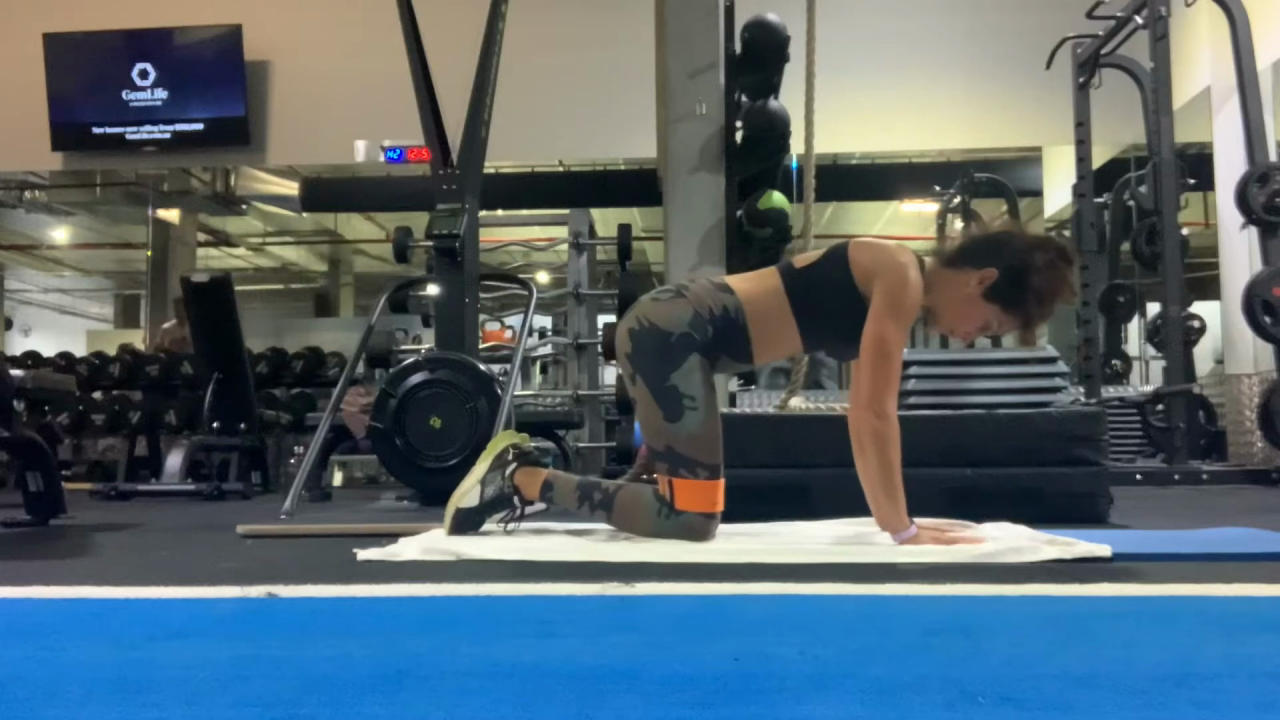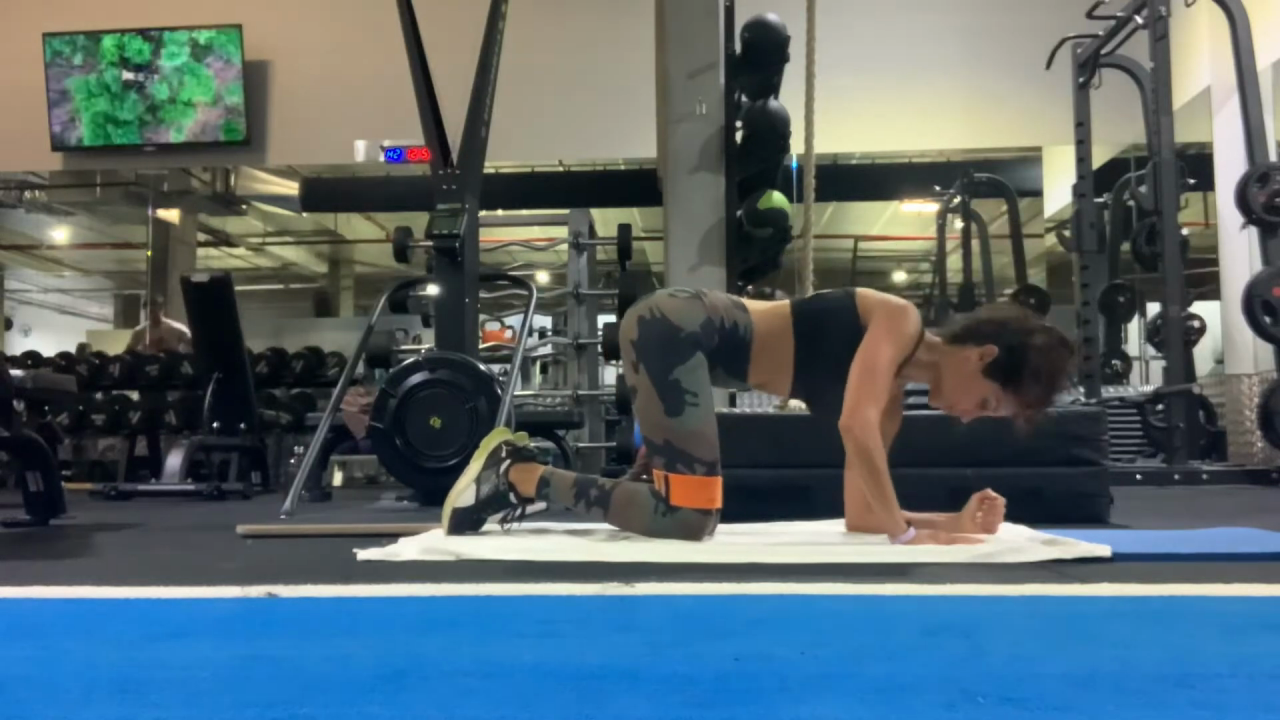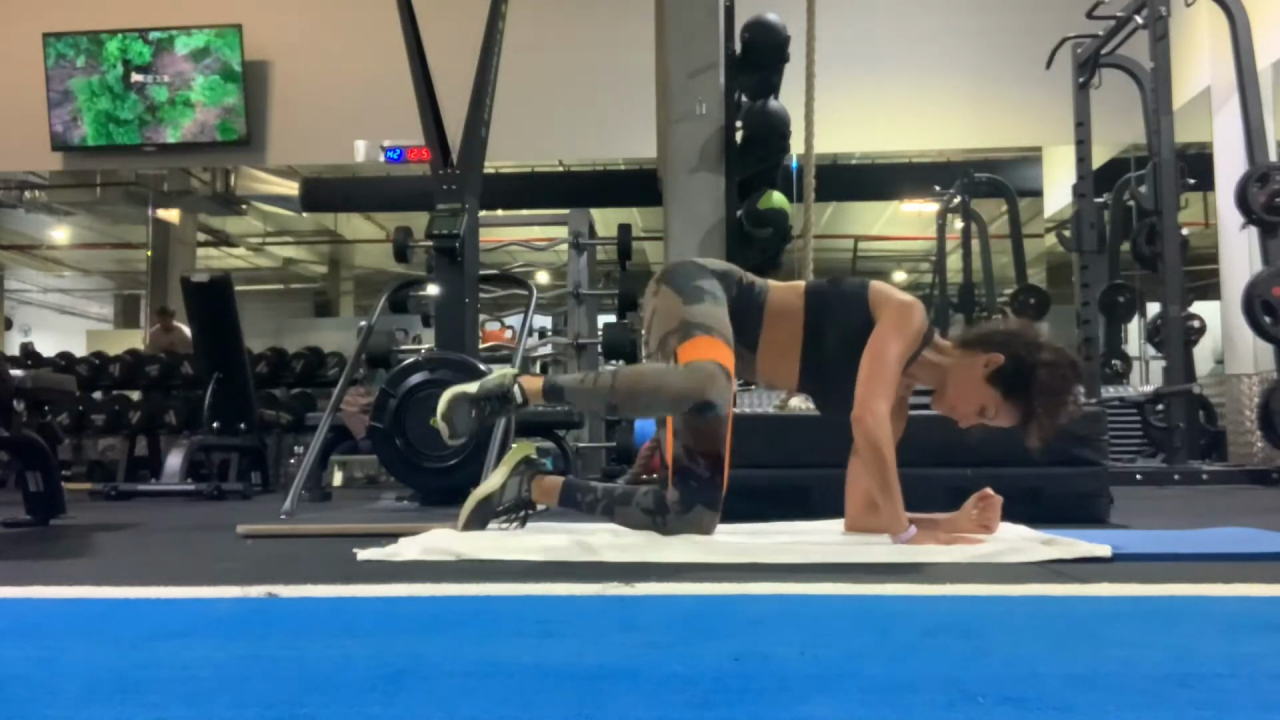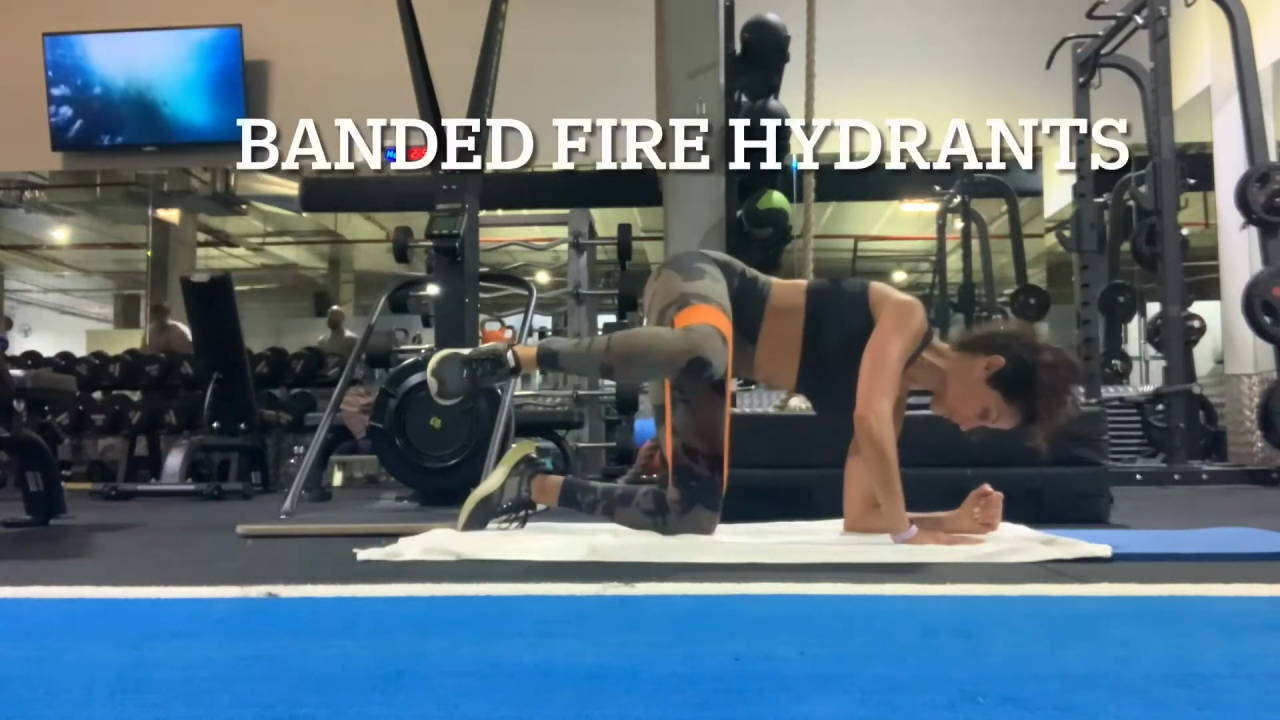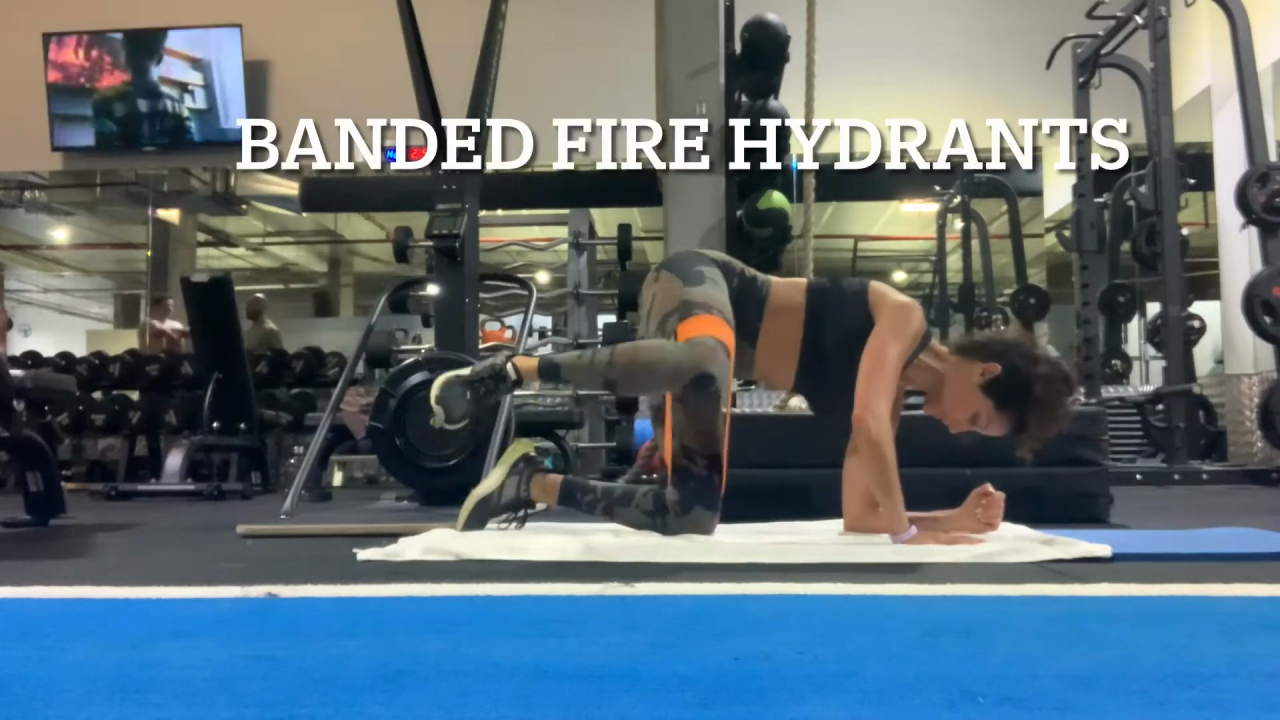
dt=1s
person 1, frame 1
left shoulder: (882, 296)
right shoulder: (901, 275)
left elbow: (861, 419)
right elbow: (878, 413)
left wrist: (887, 519)
right wrist: (903, 528)
left hip: (674, 334)
right hip: (670, 330)
left knee: (681, 503)
right knee: (690, 520)
left ankle: (523, 471)
right ankle: (518, 478)
person 1, frame 2
left shoulder: (893, 394)
right shoulder: (899, 320)
left elbow: (859, 514)
right elbow: (854, 425)
left wrist: (952, 522)
right wrist: (904, 532)
left hip: (685, 345)
right hip: (675, 329)
left knee: (691, 517)
right knee: (685, 520)
left ankle: (521, 471)
right ankle: (515, 473)
person 1, frame 3
left shoulder: (900, 392)
right shoulder: (906, 315)
left elbow: (858, 514)
right elbow: (866, 418)
left wrist: (949, 522)
right wrist: (905, 528)
left hip: (710, 340)
right hip: (697, 288)
left knee: (692, 516)
right knee: (706, 393)
left ankle: (532, 484)
right ankle: (515, 388)
person 1, frame 4
left shoulder: (899, 391)
right shoulder: (906, 316)
left elbow: (859, 516)
right elbow: (868, 417)
left wrist: (951, 521)
right wrist: (903, 529)
left hip: (709, 345)
right hip: (698, 279)
left knee: (692, 517)
right knee: (705, 353)
left ankle: (533, 484)
right ankle: (509, 358)
person 1, frame 5
left shoulder: (895, 392)
right shoulder: (905, 317)
left elbow: (859, 516)
right elbow: (867, 418)
left wrist: (950, 519)
right wrist: (903, 528)
left hip: (702, 348)
right hip: (696, 277)
left knee: (692, 517)
right knee: (705, 372)
left ankle: (532, 483)
right ankle: (508, 370)
